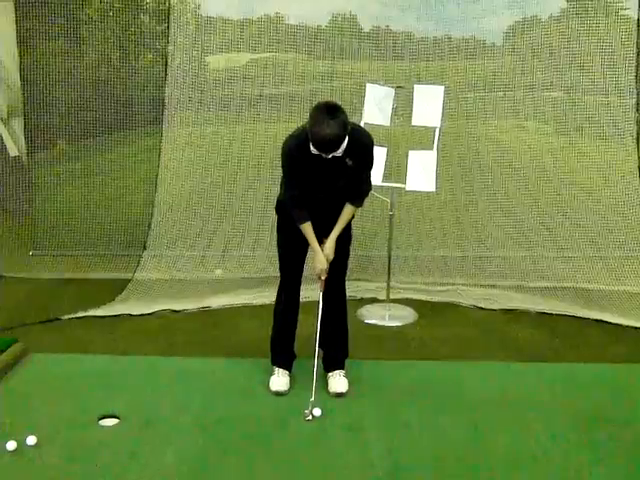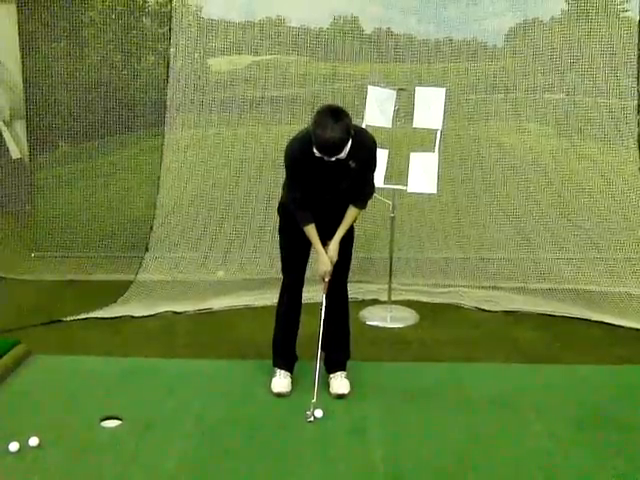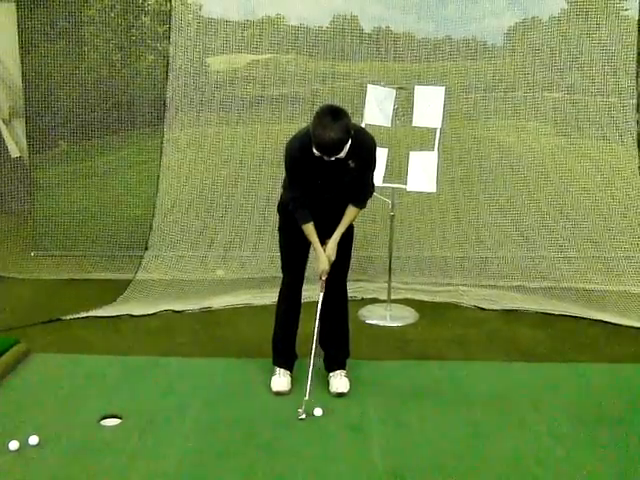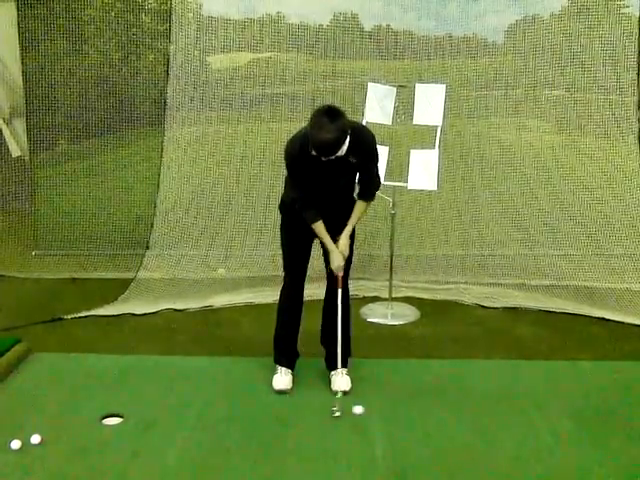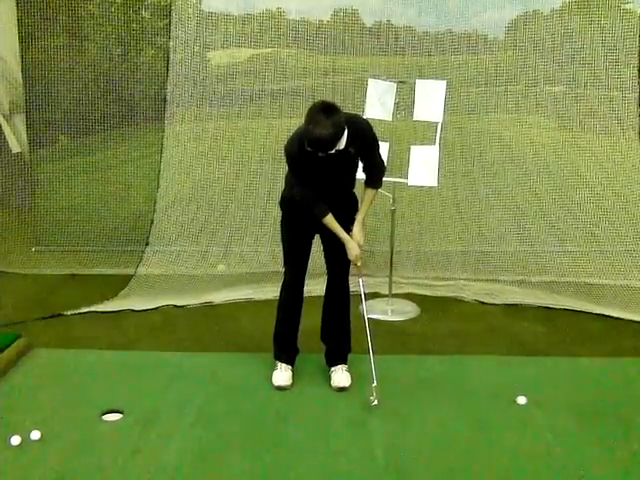
dt=0.7s
person 1, frame 1
left shoulder: (361, 142)
right shoulder: (293, 145)
left elbow: (357, 194)
right elbow: (295, 203)
left wrist: (332, 238)
right wrist: (316, 251)
left hip: (337, 215)
right hip: (295, 215)
left knee: (335, 287)
right knee: (289, 284)
left ankle: (335, 365)
right ankle: (281, 363)
person 1, frame 2
left shoulder: (365, 145)
right shoulder: (297, 148)
left elbow: (361, 196)
right elbow: (300, 205)
left wrist: (336, 240)
right wrist: (320, 253)
left hip: (340, 216)
right hip: (297, 215)
left knee: (337, 287)
right knee: (292, 284)
left ankle: (337, 366)
right ankle: (282, 364)
person 1, frame 3
left shoulder: (364, 144)
right shoulder: (297, 147)
left elbow: (360, 197)
right elbow: (299, 204)
left wrist: (335, 239)
right wrist: (318, 251)
left hip: (339, 215)
right hip: (297, 214)
left knee: (337, 285)
right knee: (291, 283)
left ankle: (336, 364)
right ankle: (282, 363)
person 1, frame 4
left shoulder: (363, 140)
right shoulder: (296, 147)
left elbow: (368, 190)
right elbow: (305, 205)
left wrist: (346, 235)
right wrist: (330, 249)
left hip: (341, 212)
right hip: (299, 213)
left knee: (339, 283)
right knee: (293, 281)
left ankle: (338, 363)
right ankle: (284, 361)
person 1, frame 5
left shoulder: (360, 130)
right shoulder: (296, 147)
left elbow: (375, 173)
right elbow: (312, 201)
left wrist: (359, 222)
right wrist: (346, 240)
left hip: (341, 205)
right hip: (299, 207)
left knee: (339, 277)
right knee: (294, 277)
left ankle: (338, 359)
right ankle: (284, 358)
